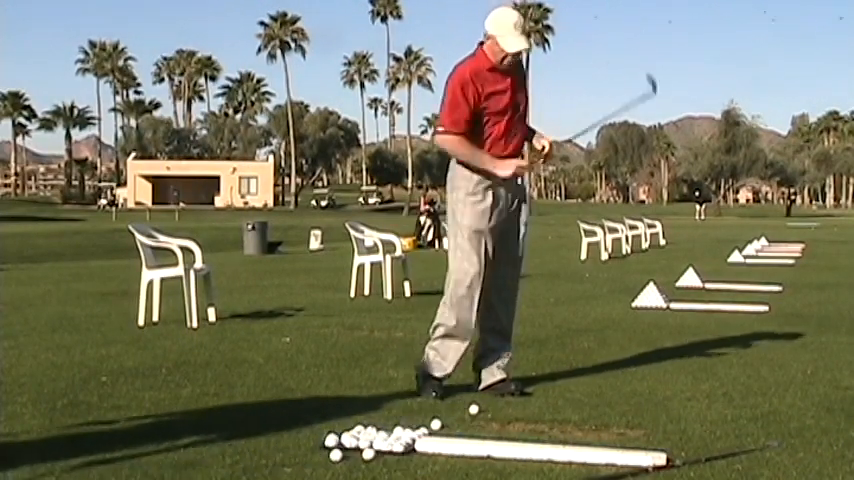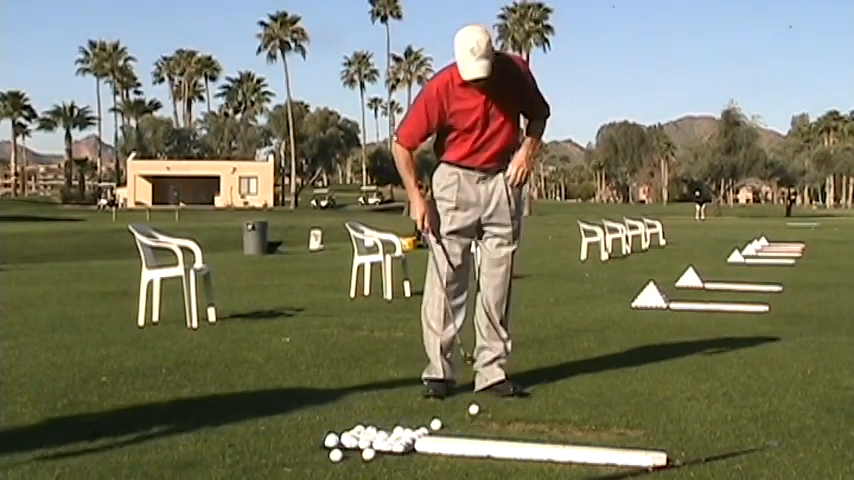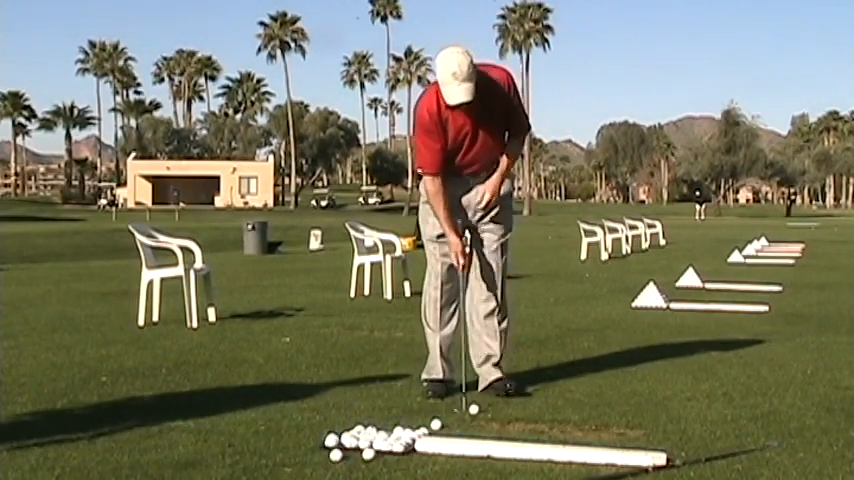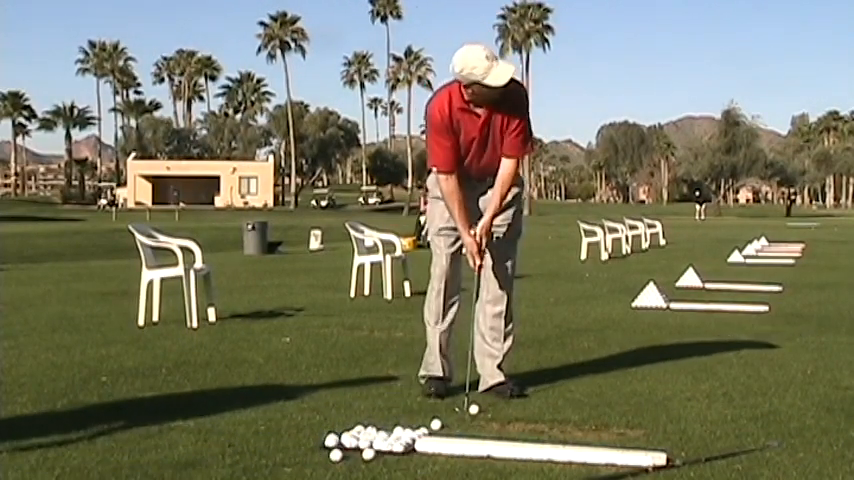
dt=0.4s
person 1, frame 1
left shoulder: (515, 69)
right shoulder: (467, 75)
right elbow: (446, 138)
left wrist: (534, 135)
right wrist: (496, 163)
left hip: (510, 180)
right hip: (475, 179)
left knee: (504, 278)
right knee: (467, 274)
left ankle: (492, 368)
right ankle: (435, 363)
person 1, frame 2
left shoulder: (516, 71)
right shoulder: (441, 86)
left elbow: (538, 113)
right elbow: (403, 143)
left wrist: (527, 148)
right wrist: (416, 197)
left hip: (502, 181)
right hip: (455, 181)
left knee: (497, 278)
right knee: (446, 277)
left ankle: (491, 370)
right ankle: (438, 370)
person 1, frame 3
left shoulder: (501, 81)
right shoulder: (429, 106)
left elbow: (519, 131)
right elbow: (431, 176)
left wrist: (501, 175)
right wrist: (451, 234)
left hip: (490, 183)
right hip: (445, 187)
left knee: (491, 275)
right knee: (441, 276)
left ankle: (490, 368)
right ankle: (438, 370)
person 1, frame 4
left shoulder: (514, 94)
right shoulder: (440, 107)
left elbow: (511, 159)
right elbow: (447, 175)
left wrist: (489, 217)
right wrist: (465, 233)
left hip: (499, 187)
right hip: (451, 186)
left knee: (499, 277)
right knee: (444, 271)
left ankle: (492, 371)
right ankle: (435, 368)
